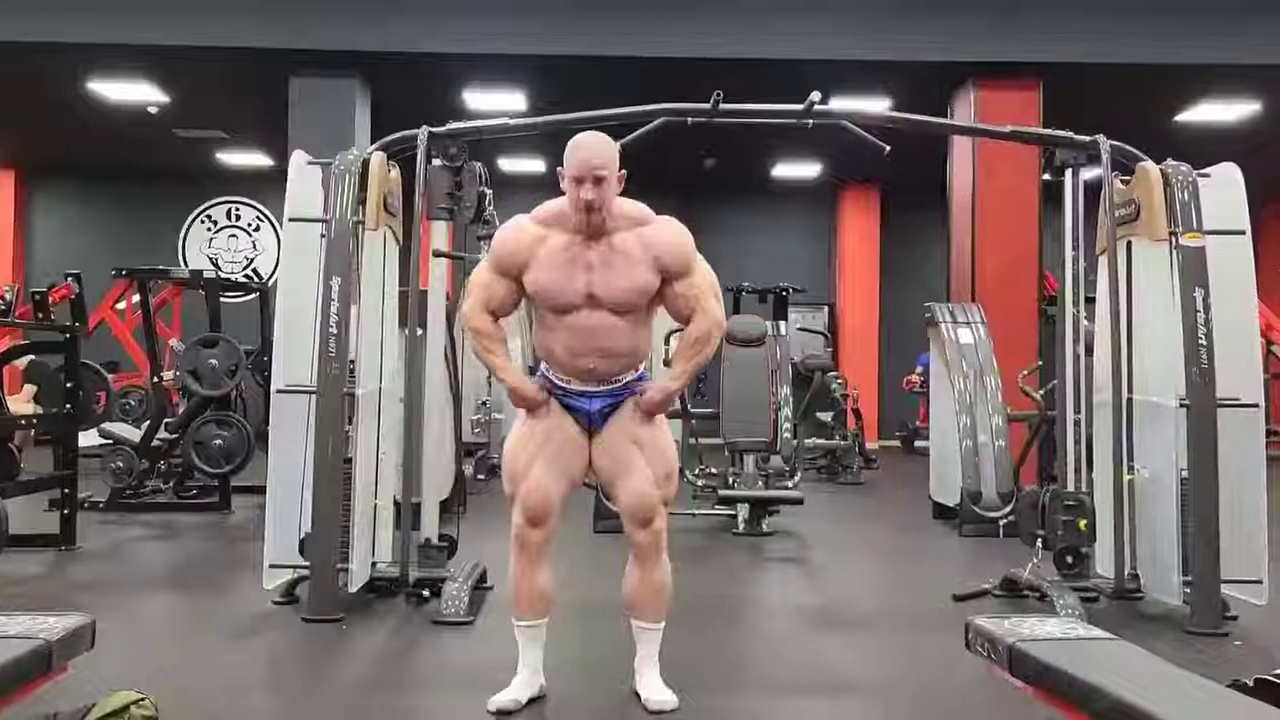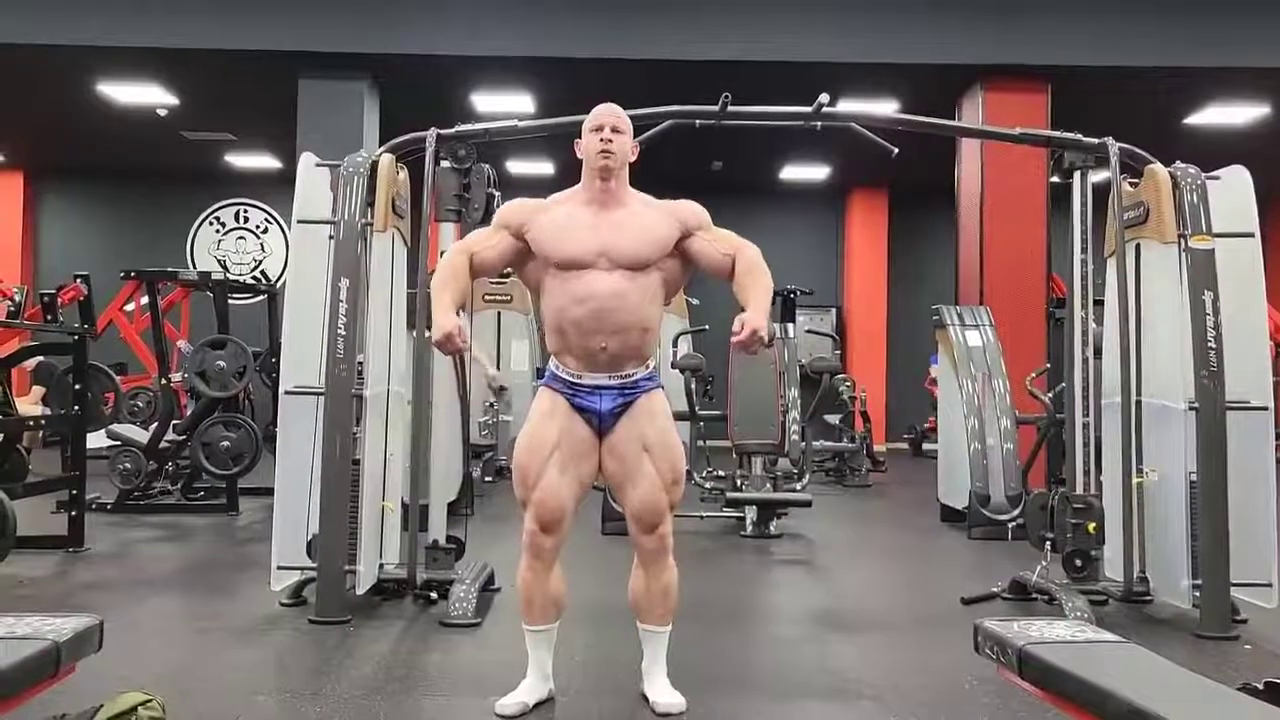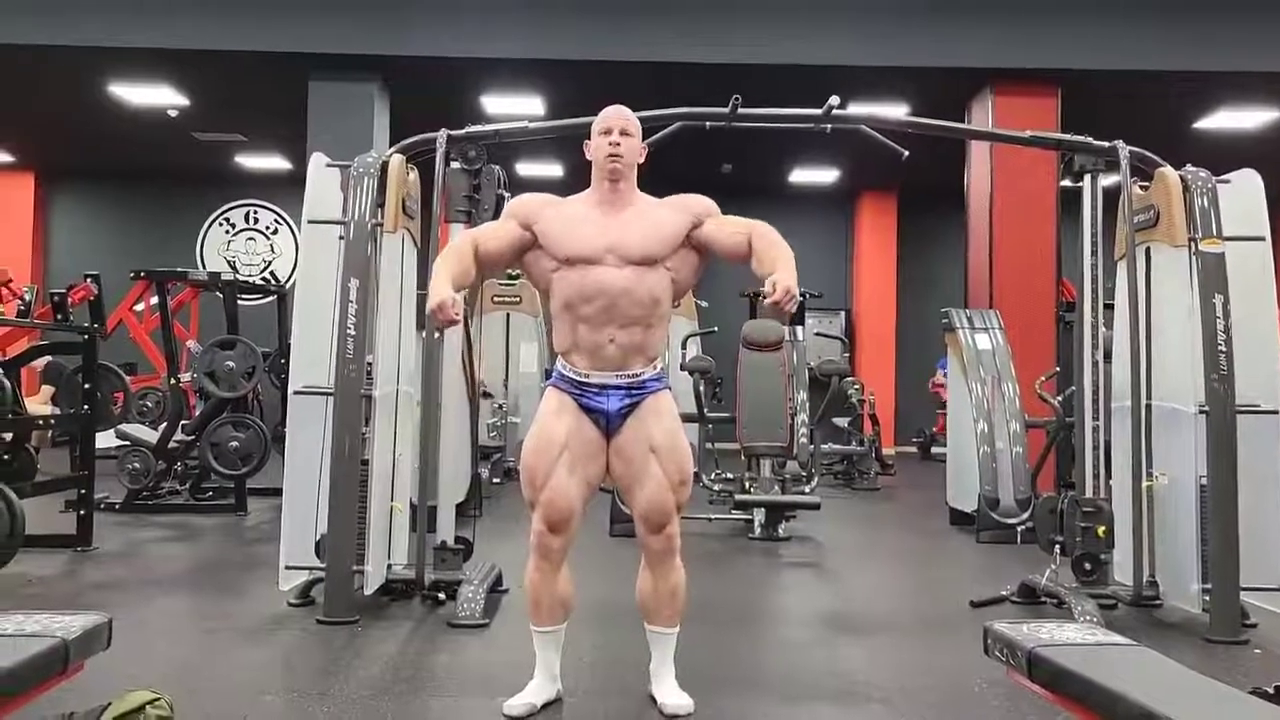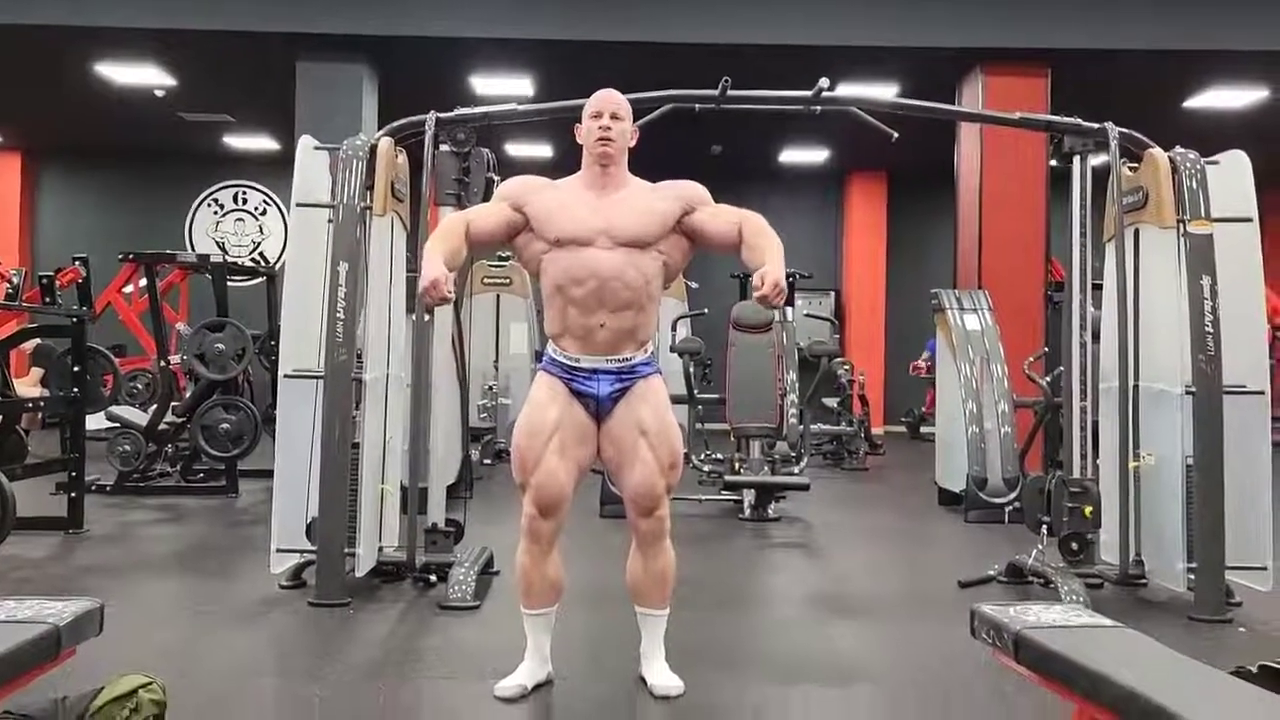
dt=1s
person 1, frame 1
left shoulder: (662, 238)
right shoulder: (522, 237)
left elbow: (707, 314)
right elbow: (478, 310)
left wrist: (672, 384)
right wrist: (512, 378)
left hip: (629, 399)
right hip: (552, 399)
left knee: (649, 530)
right knee: (528, 527)
left ankle: (647, 671)
right ankle: (528, 673)
person 1, frame 2
left shoulder: (673, 217)
right shoulder: (532, 216)
left elbow: (741, 256)
right elbow: (463, 257)
left wrist: (757, 310)
right wrist: (444, 312)
left hip: (638, 394)
right hip: (562, 393)
left knee: (654, 534)
right knee: (540, 532)
person 1, frame 3
left shoulder: (681, 213)
right shoulder: (540, 212)
left elbow: (754, 235)
right elbow: (471, 245)
left wrist: (783, 272)
right wrist: (443, 284)
left hip: (645, 394)
right hip: (569, 393)
left knee: (662, 534)
right knee: (547, 532)
person 1, frame 4
left shoulder: (672, 199)
right shoulder: (532, 195)
left elbow: (745, 224)
right elbow: (462, 224)
left wrist: (771, 263)
right wrist: (435, 261)
left hip: (636, 378)
right hip: (560, 376)
left knee: (652, 515)
right knee: (539, 515)
left ankle: (653, 657)
right ankle: (536, 658)
